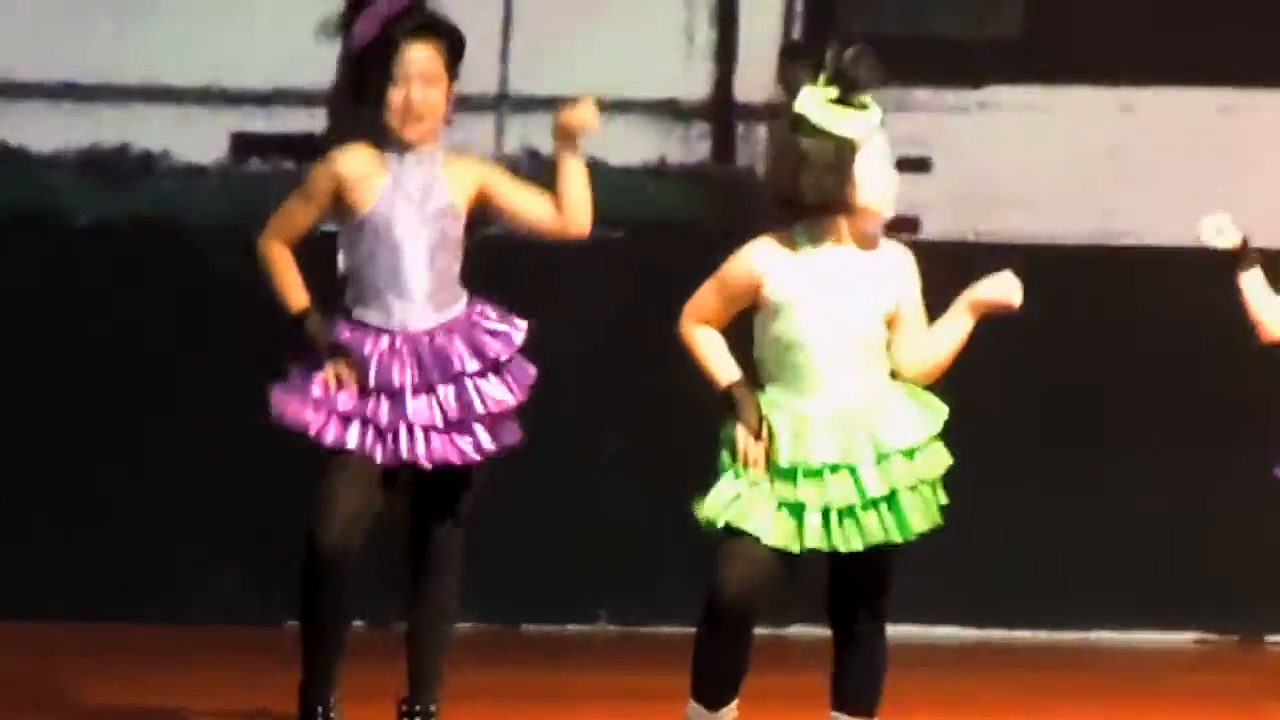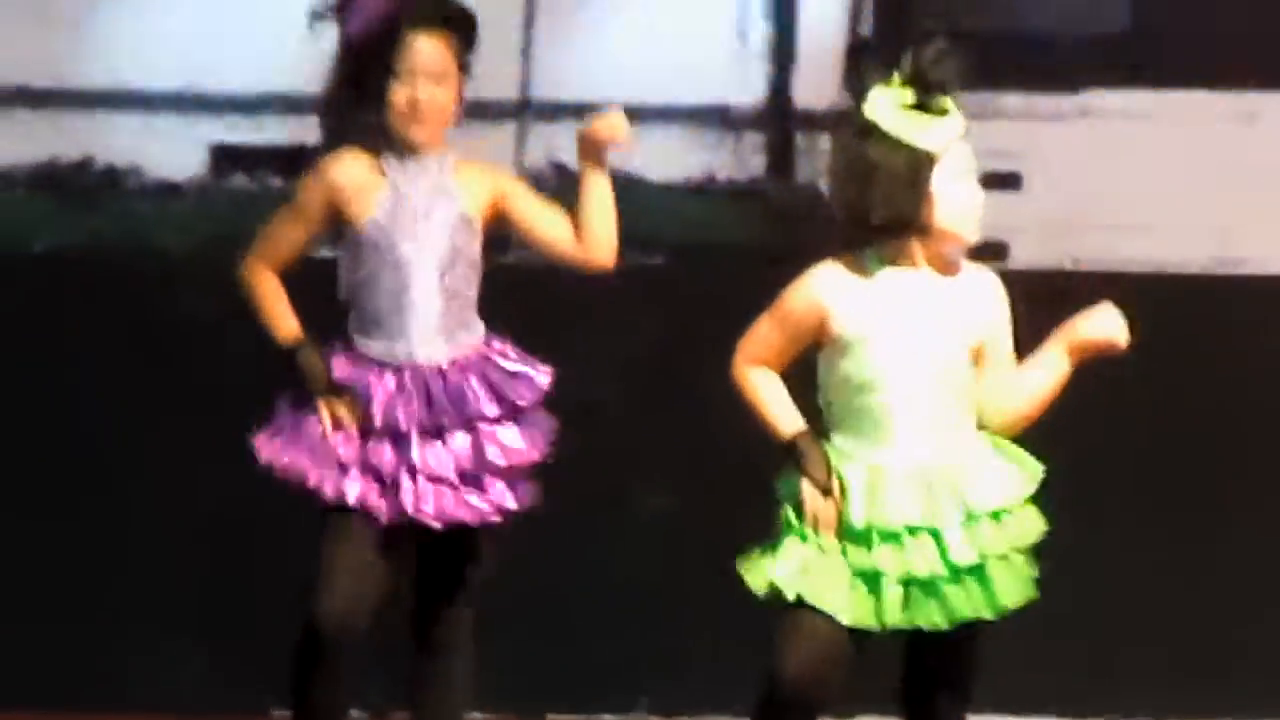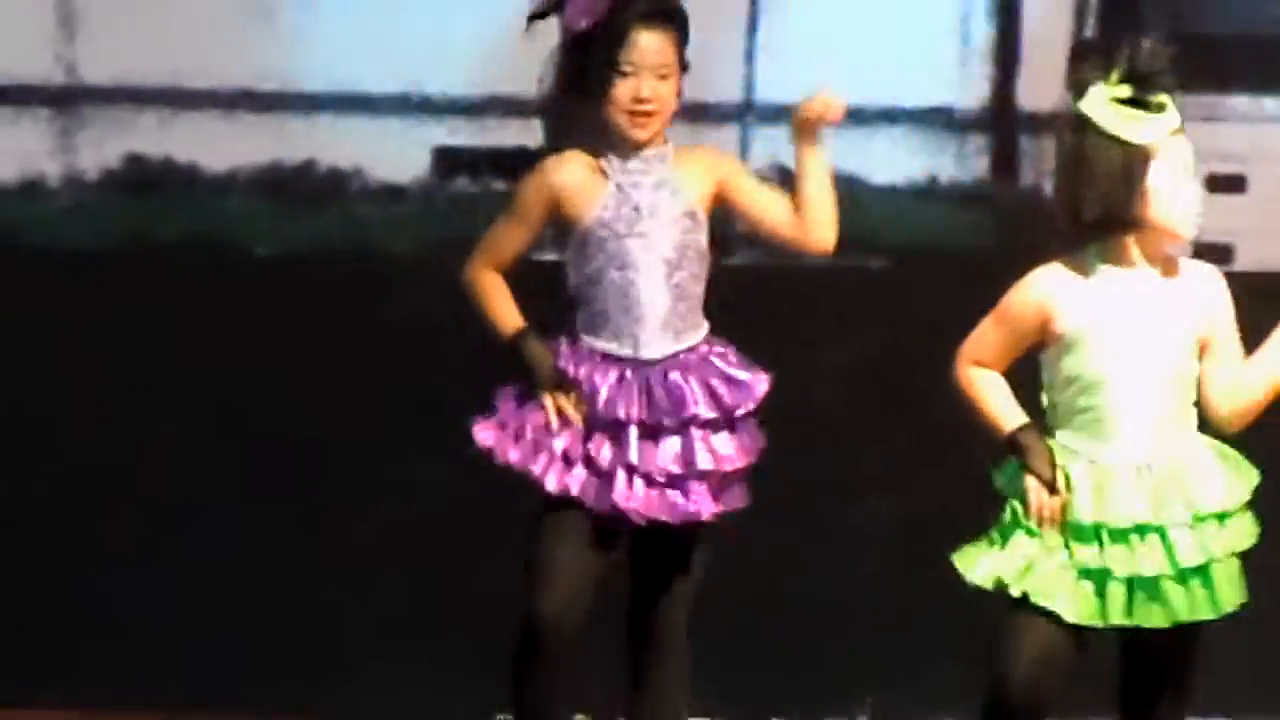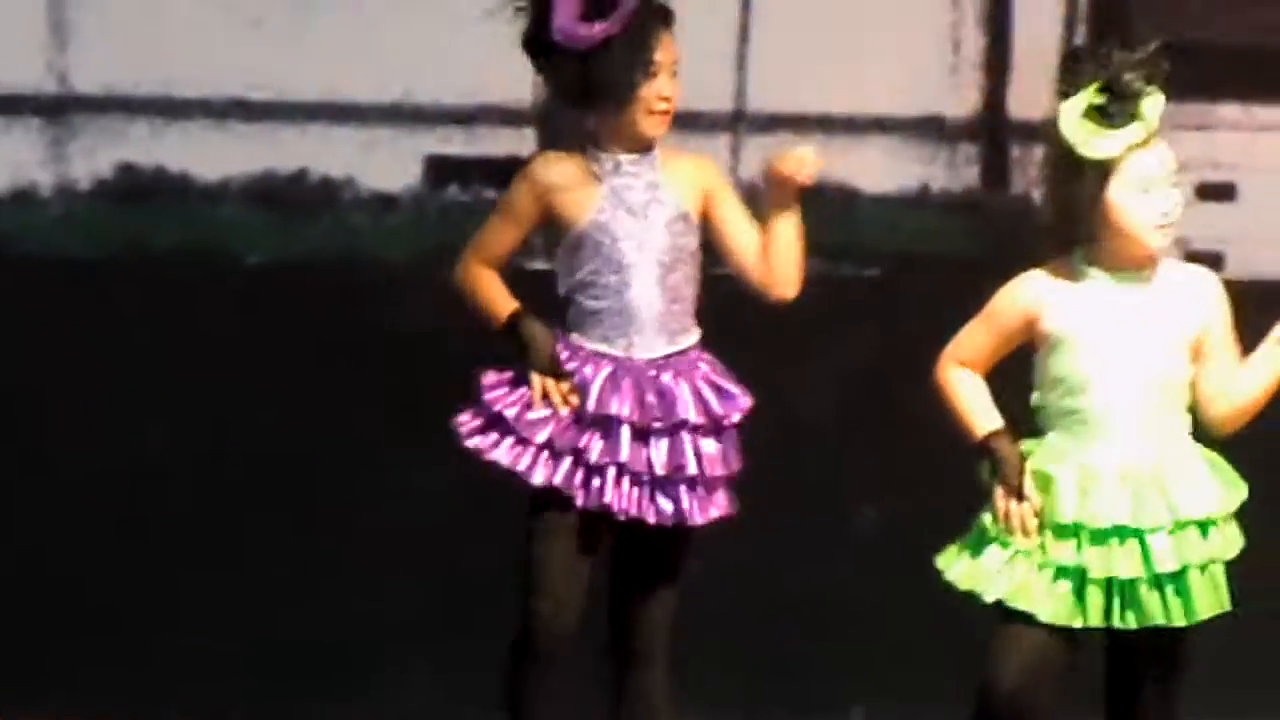
dt=0.4s
person 1, frame 1
left shoulder: (468, 172)
right shoulder: (348, 165)
left elbow: (571, 223)
right elbow: (275, 240)
left wrist: (568, 148)
right wrist: (309, 325)
left hip: (451, 373)
right hip: (373, 370)
left knee: (439, 544)
right knee: (332, 542)
person 1, frame 2
left shoulder: (484, 183)
right shoulder: (345, 175)
left elbow: (595, 251)
right elbow: (259, 266)
left wrist: (594, 163)
right wrist: (301, 363)
left hip: (462, 414)
right hip: (376, 409)
left knee: (446, 615)
right knee: (334, 617)
person 1, frame 3
left shoulder: (706, 170)
right shoulder: (565, 176)
left elbow: (815, 236)
right elbow: (483, 268)
left wrist: (809, 142)
right wrist: (527, 351)
left hip: (684, 407)
right hip: (599, 408)
left knee: (664, 622)
right knee: (551, 615)
person 1, frame 4
left shoulder: (697, 176)
right shoulder: (555, 177)
left elbow: (779, 283)
right elbow: (475, 266)
left wrist: (782, 198)
right wrist: (528, 334)
left hip: (671, 410)
right hip: (584, 407)
left knee: (645, 632)
right knee: (548, 620)
person 2, frame 1
left shoulder: (893, 263)
right shoulder: (766, 262)
left elbow: (914, 364)
right elbow: (696, 322)
left wrist: (972, 305)
right wrist: (735, 396)
left hip: (874, 468)
right hip: (785, 461)
left knee: (861, 618)
right knee: (732, 599)
person 2, frame 2
left shoulder: (980, 291)
right shoulder: (832, 289)
left elbow: (1001, 409)
right elbow: (752, 360)
left wrist: (1071, 344)
right wrist: (800, 446)
left hip: (956, 527)
right hip: (853, 527)
person 2, frame 3
left shoulder: (1202, 288)
right shoulder: (1056, 290)
right elbow: (973, 363)
right wrist: (1024, 444)
left hip: (1175, 520)
right hip: (1076, 524)
person 2, frame 4
left shoulder: (1195, 291)
right shoulder: (1044, 293)
left elbow: (1225, 406)
right elbow: (956, 364)
right wrist: (1000, 452)
left hip: (1162, 524)
right hip: (1060, 523)
